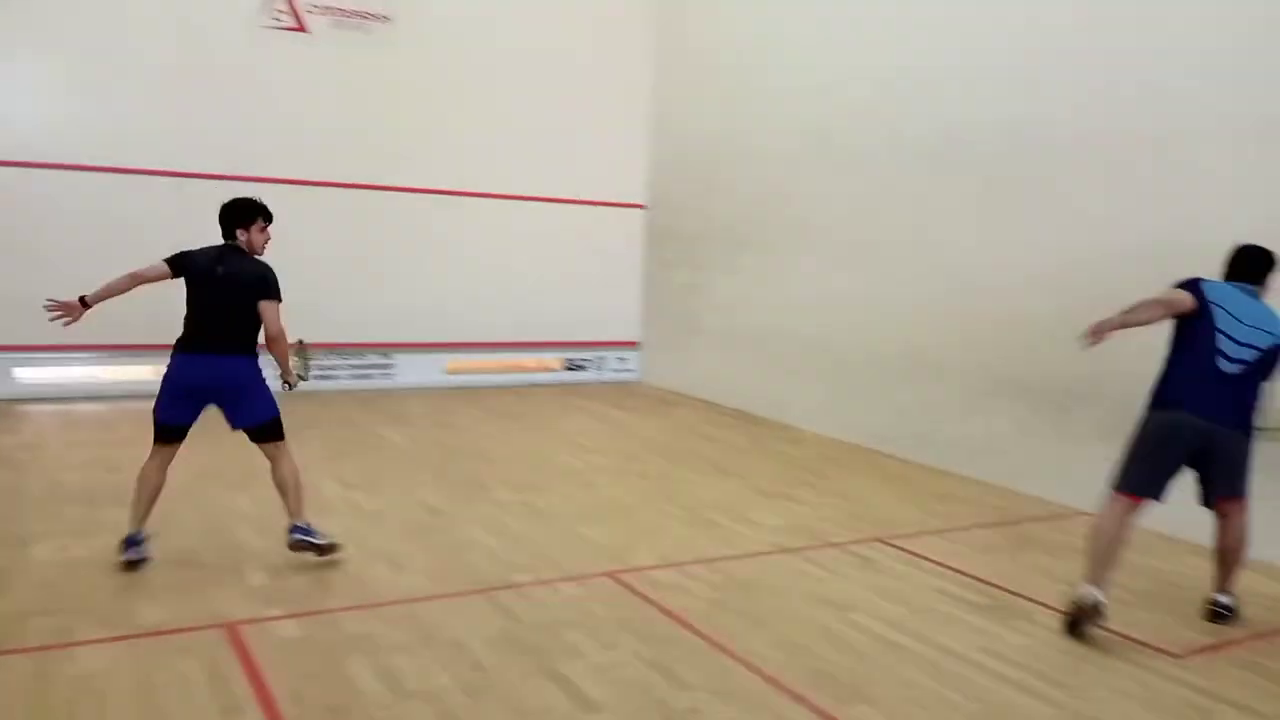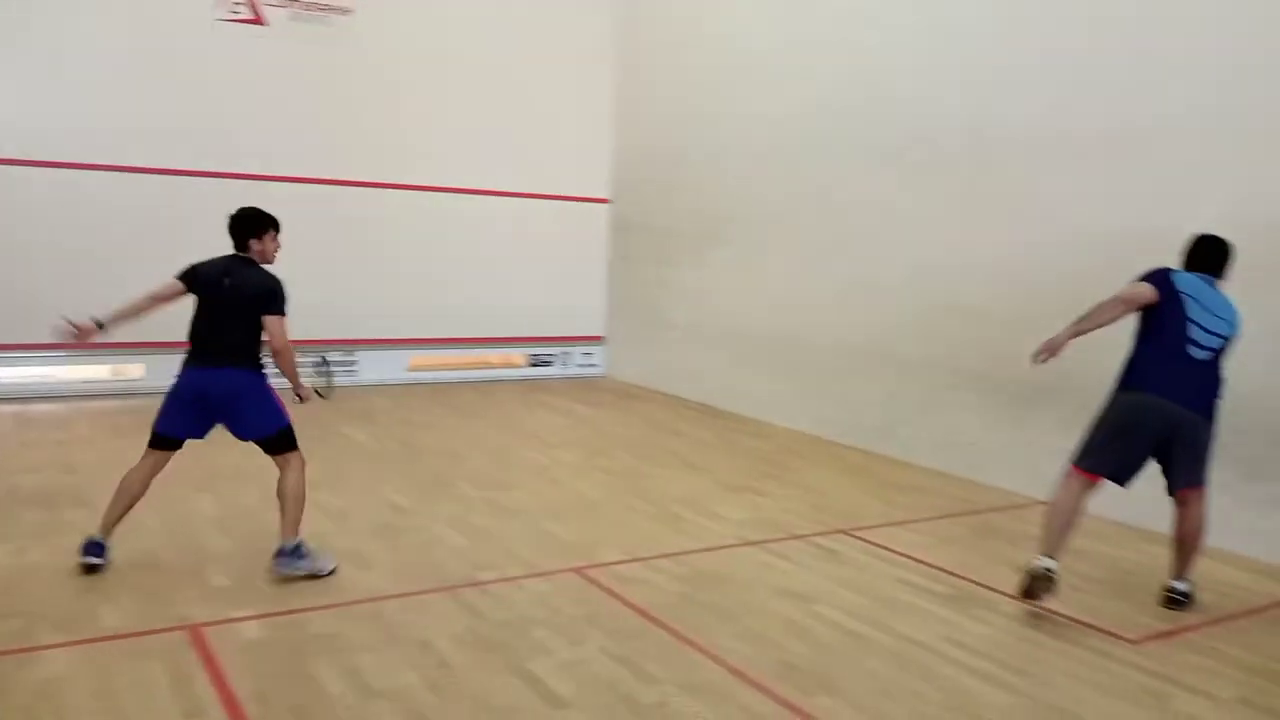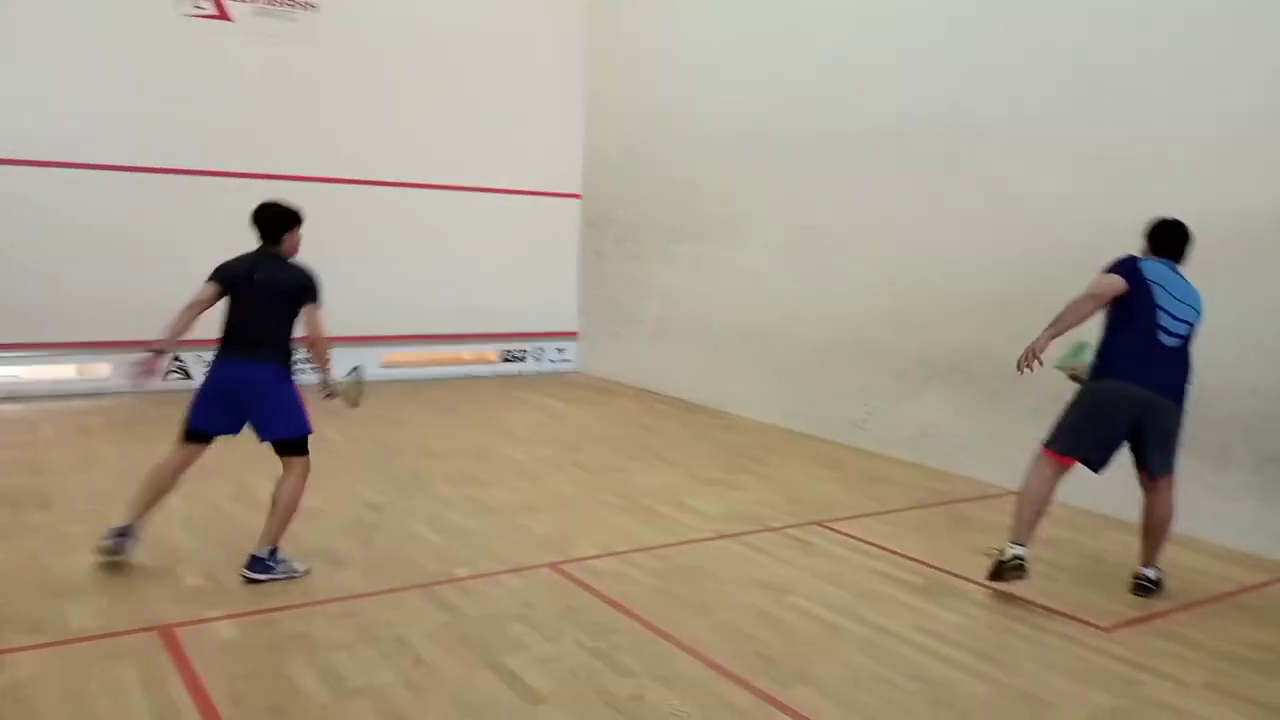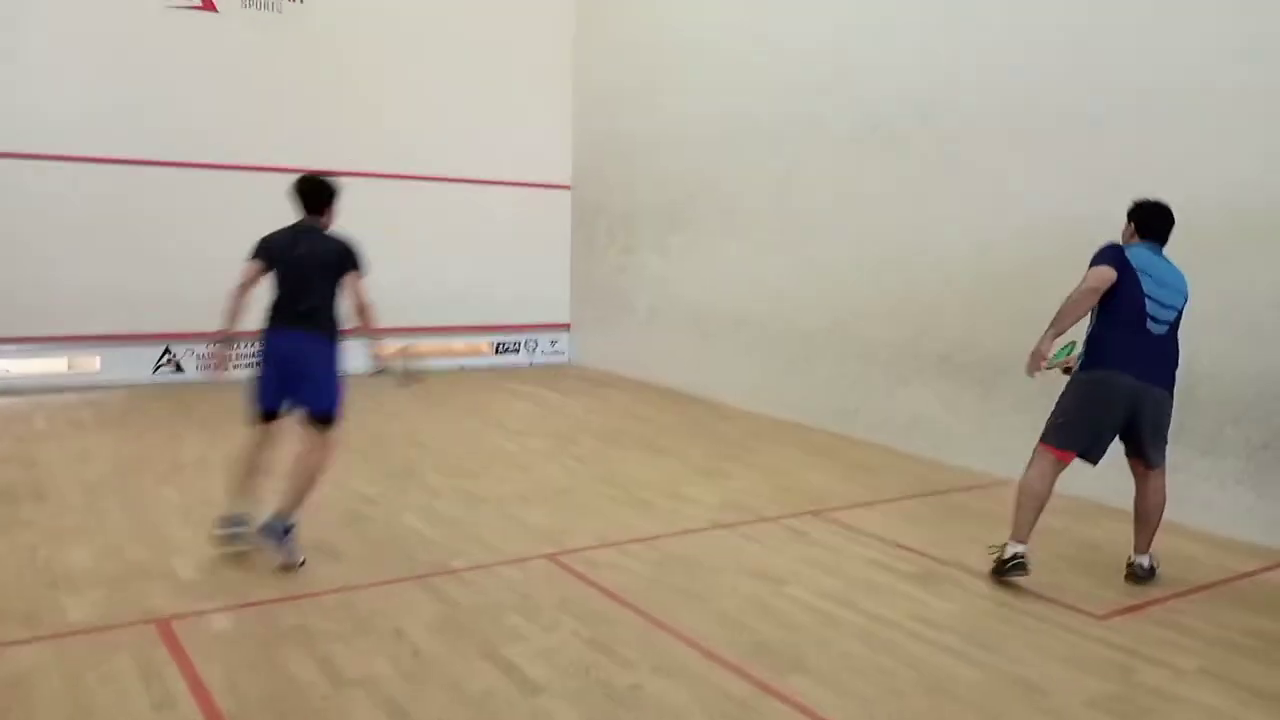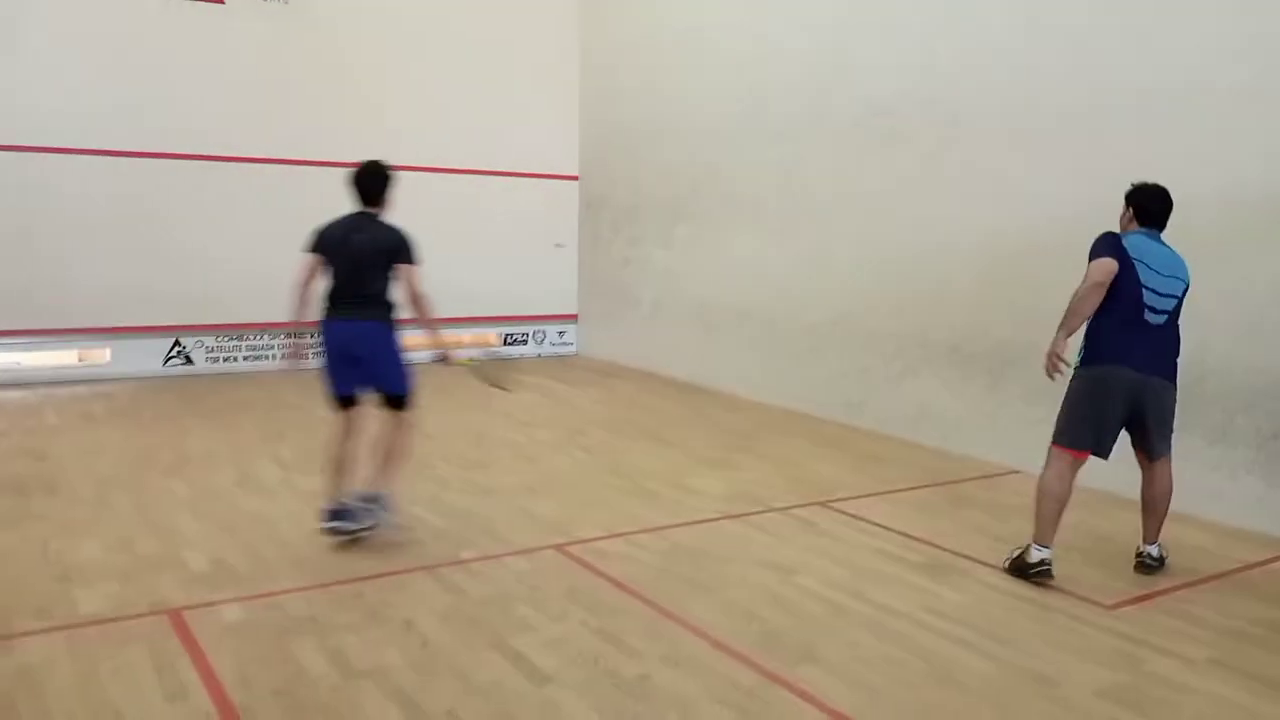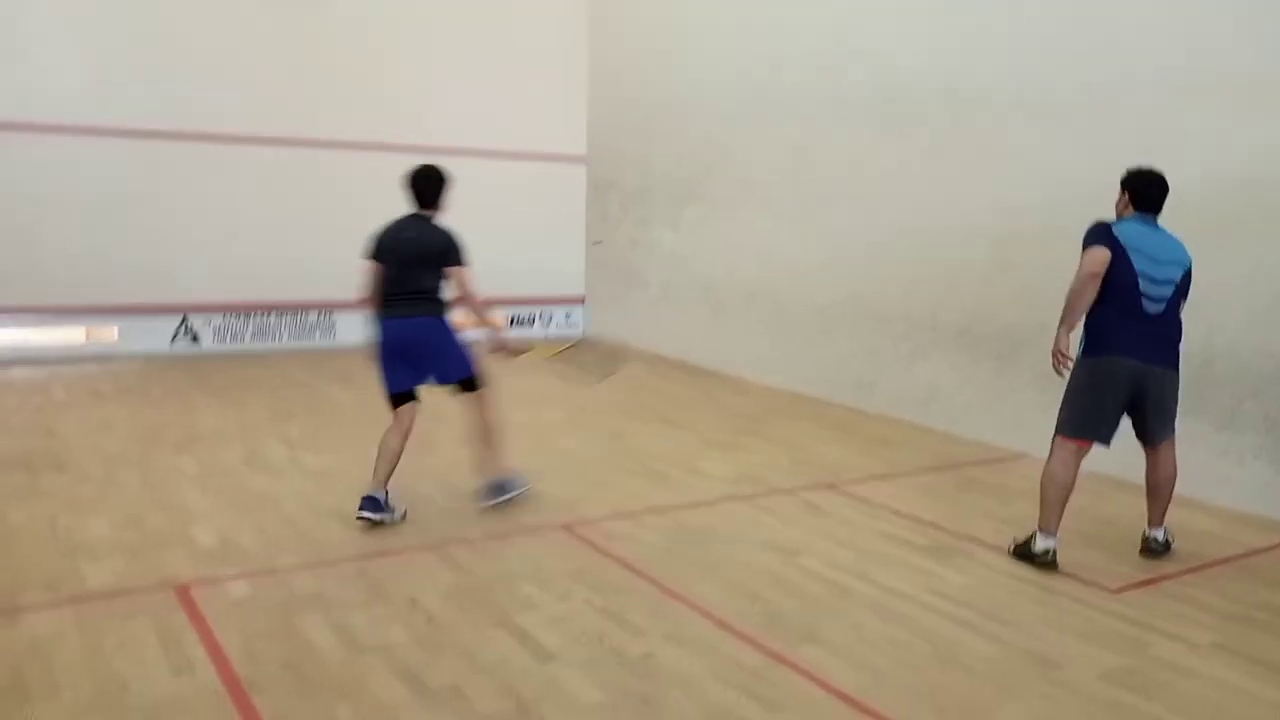
dt=0.1s
person 1, frame 1
left shoulder: (1202, 290)
left elbow: (1165, 303)
left wrist: (1114, 322)
left hip: (1174, 414)
right hip: (1231, 428)
left knee: (1123, 501)
right knee: (1232, 509)
left ankle: (1091, 596)
right ankle: (1222, 598)
person 1, frame 2
left shoulder: (1168, 280)
right shoulder: (1230, 316)
left elbow: (1128, 299)
left wrist: (1069, 333)
left hip: (1139, 399)
right hip: (1195, 414)
left knee: (1079, 478)
right knee: (1189, 498)
left ankle: (1045, 565)
right ankle: (1179, 585)
person 1, frame 3
left shoulder: (1132, 268)
right shoulder: (1192, 299)
left elbow: (1100, 292)
left wrist: (1045, 337)
left hip: (1113, 387)
right hip: (1166, 399)
left knee: (1049, 463)
right knee: (1159, 483)
left ankle: (1015, 553)
right ankle: (1148, 572)
person 1, frame 4
left shoulder: (1117, 255)
right shoulder: (1179, 281)
left elbow: (1092, 287)
left wrist: (1048, 337)
left hip: (1102, 377)
right hip: (1156, 387)
left knee: (1047, 458)
right knee: (1150, 472)
left ankle: (1015, 550)
right ankle: (1141, 559)
person 1, frame 5
left shoulder: (1114, 243)
right shoulder: (1180, 268)
left elbow: (1097, 282)
left wrist: (1061, 336)
left hip: (1105, 369)
right hip: (1159, 376)
left knee: (1063, 458)
right knee: (1157, 462)
left ankle: (1039, 553)
right ankle: (1150, 550)
person 1, frame 6
left shoulder: (1107, 233)
right shoulder: (1181, 253)
left elbow: (1091, 273)
left wrist: (1063, 330)
left hip: (1105, 358)
right hip: (1161, 364)
left knee: (1067, 447)
right knee: (1160, 446)
left ankle: (1044, 542)
right ankle: (1156, 534)
person 2, frame 1
left shoulder: (195, 259)
right shoulder: (261, 273)
left elbow: (136, 277)
right elbow: (274, 330)
left wrist: (83, 302)
right wrist: (287, 372)
left hip: (188, 365)
right hip: (238, 368)
left knee: (160, 455)
right knee: (278, 450)
left ankle: (135, 538)
right ankle: (299, 528)
person 2, frame 2
left shoulder: (205, 271)
right shoulder: (268, 285)
left elbow: (153, 298)
right elbow: (279, 345)
left wrist: (100, 325)
right wrist: (299, 385)
left hip: (196, 376)
right hip: (243, 381)
left knee: (151, 462)
right knee: (292, 461)
left ankle: (98, 543)
right ankle: (290, 549)
person 2, frame 3
left shoulder: (233, 268)
right shoulder: (300, 279)
left elbow: (193, 307)
right elbow: (316, 336)
left wrist: (159, 352)
right wrist: (325, 377)
left hip: (225, 369)
right hip: (270, 378)
left knee: (182, 455)
right knee: (297, 466)
left ankle: (126, 531)
right ankle: (263, 557)
person 2, frame 4
left shoulder: (273, 242)
right shoulder: (340, 249)
left elbow: (243, 286)
right elbow: (361, 303)
left wrist: (225, 336)
left hip: (277, 341)
right hip: (317, 344)
left knee: (263, 431)
right knee: (317, 440)
left ankle: (237, 516)
right ankle: (280, 523)
person 2, frame 5
left shoulder: (330, 232)
right shoulder: (391, 238)
left elbow: (305, 280)
right elbow: (414, 292)
left wrist: (297, 331)
right wrist: (435, 335)
left hip: (335, 326)
right hip: (371, 328)
left knee: (348, 419)
right knee: (399, 417)
left ankle: (337, 508)
right ankle: (373, 496)
person 2, frame 6
left shoulder: (389, 233)
right shoulder: (443, 239)
left elbow: (373, 288)
right elbow: (464, 292)
right wrist: (493, 330)
left hip: (392, 328)
right hip: (427, 324)
left knee: (404, 417)
right knee: (478, 395)
left ankle: (375, 497)
right ankle: (497, 480)
